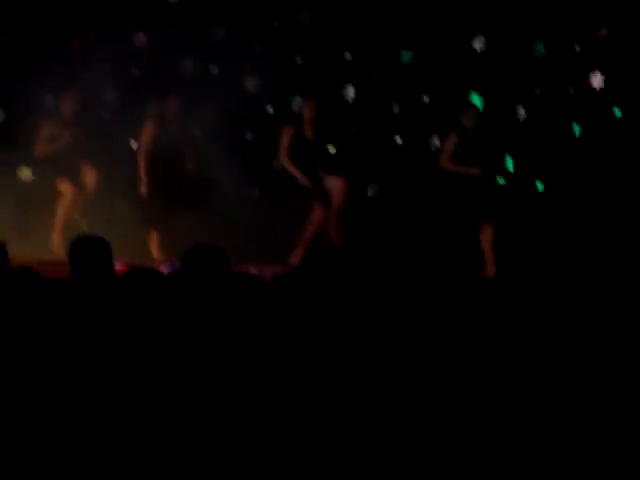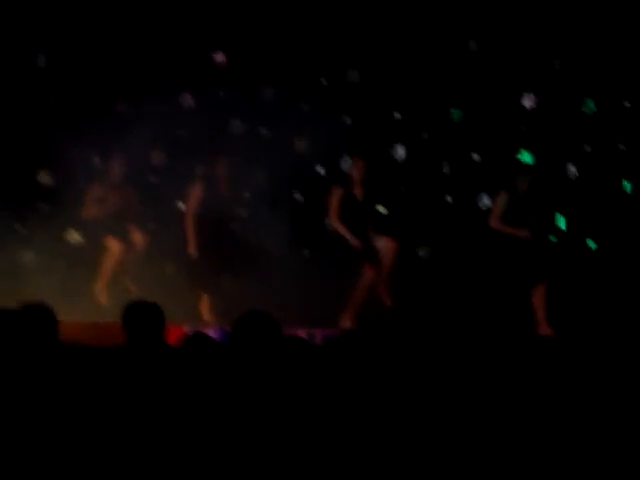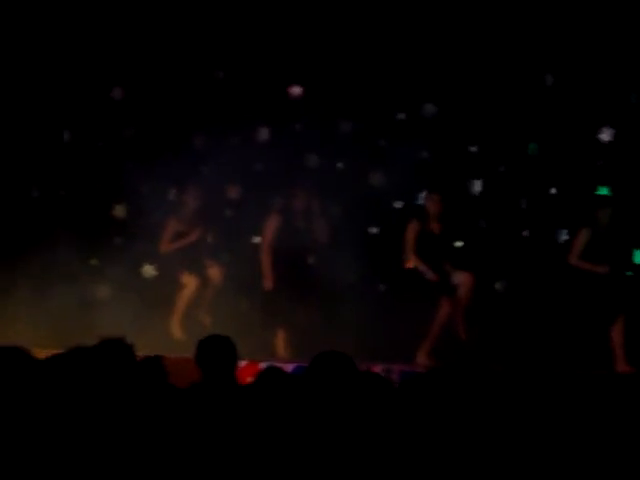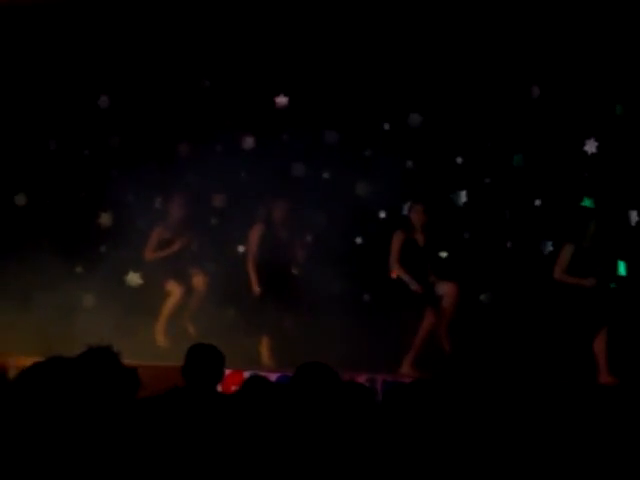
dt=0.5s
person 1, frame 1
left shoulder: (317, 133)
right shoulder: (291, 129)
right elbow: (283, 158)
left wrist: (321, 175)
right wrist: (301, 177)
left hip: (313, 178)
right hip: (293, 177)
person 1, frame 2
left shoulder: (366, 193)
right shoulder: (340, 190)
left elbow: (368, 222)
right elbow: (333, 219)
left wrist: (371, 235)
right wrist: (351, 238)
left hip: (363, 238)
right hip: (344, 238)
left knee: (371, 270)
left ankle: (348, 318)
person 1, frame 3
left shoulder: (441, 227)
right shoulder: (416, 224)
left elbow: (443, 255)
right elbow: (409, 253)
left wrist: (448, 268)
right wrist: (427, 271)
left hip: (440, 272)
right hip: (420, 273)
left knee: (461, 286)
person 1, frame 4
left shoulder: (427, 237)
right shoulder: (401, 235)
right elbow: (393, 263)
left wrist: (432, 278)
right wrist: (411, 282)
left hip: (424, 283)
right hip: (405, 283)
left knee: (452, 289)
person 2, frame 1
left shoulder: (180, 127)
right shoulder: (153, 124)
left elbow: (185, 152)
right elbow: (142, 152)
left wrist: (188, 164)
right wrist: (143, 180)
left hip: (174, 177)
right hip: (155, 176)
right knee: (158, 208)
right ankle: (156, 242)
person 2, frame 2
left shoulder: (227, 188)
right shoulder: (201, 185)
left elbow: (228, 213)
right elbow: (190, 214)
right wrist: (192, 242)
left hip: (220, 237)
right hip: (204, 237)
right knee: (205, 269)
right ankle: (205, 305)
person 2, frame 3
left shoulder: (308, 220)
right shoulder: (277, 218)
left elbow: (322, 240)
right elbow: (266, 248)
left wrist: (316, 215)
right wrist: (267, 276)
left hip: (300, 271)
right hip: (281, 271)
right knee: (286, 304)
right ankle: (282, 342)
person 2, frame 4
left shoulder: (289, 232)
right shoulder: (260, 229)
left elbow: (298, 259)
right elbow: (251, 258)
right wrist: (255, 282)
left hip: (284, 280)
right hip: (266, 280)
right knee: (271, 312)
right ankle: (266, 351)
person 3, frame 1
left shoulder: (475, 138)
right shoulder: (455, 136)
right elbow: (444, 162)
left wrist: (481, 170)
right wrist: (469, 170)
left hip: (475, 187)
right hip: (458, 188)
left knee: (486, 221)
left ankle: (489, 266)
person 3, frame 2
left shoulder: (529, 199)
right shoulder: (506, 196)
right elbow: (493, 222)
right wrist: (518, 232)
left hip: (526, 247)
right hip: (509, 248)
left knee: (538, 282)
left ankle: (542, 325)
person 3, frame 3
left shoulder: (609, 235)
right shoulder: (587, 232)
left elbow: (611, 260)
right elbow: (573, 259)
right wrist: (597, 268)
left hip: (606, 284)
right hip: (589, 285)
left knee: (617, 317)
left ankle: (620, 362)
person 3, frame 4
left shoulder: (595, 248)
right shoulder: (571, 247)
left elbow: (598, 273)
right elbow: (557, 274)
right wrist: (583, 282)
left hip: (591, 297)
right hip: (574, 298)
left knee: (600, 330)
left ankle: (603, 373)
person 4, frame 1
left shoulder: (76, 127)
right shoulder: (50, 125)
left elbow: (81, 149)
right elbow: (38, 151)
left wrist: (82, 161)
right wrist: (62, 142)
left hip: (71, 162)
right hip: (53, 165)
left knee: (92, 177)
right knee: (70, 190)
left ankle: (76, 209)
right ankle: (57, 235)
person 4, frame 2
left shoulder: (125, 188)
right shoulder: (98, 187)
left elbow: (131, 209)
right elbow: (86, 213)
right wrist: (109, 205)
left hip: (119, 223)
right hip: (101, 226)
left knee: (140, 240)
right knee: (118, 247)
left ankle: (126, 274)
right ankle: (101, 285)
person 4, frame 3
left shoulder: (198, 219)
right shoulder: (175, 221)
left elbow: (202, 242)
right elbow: (163, 248)
right wrist: (188, 239)
left hip: (195, 256)
right hip: (177, 259)
left knee: (217, 274)
right knee: (194, 282)
left ankle: (203, 309)
right ankle: (175, 320)
person 4, frame 4
left shoulder: (184, 228)
right shoulder: (160, 230)
left elbow: (188, 250)
right elbow: (147, 256)
right wrist: (173, 248)
left hip: (180, 264)
right hip: (162, 267)
left knee: (201, 282)
right knee: (178, 291)
left ankle: (187, 318)
right ankle: (159, 328)
